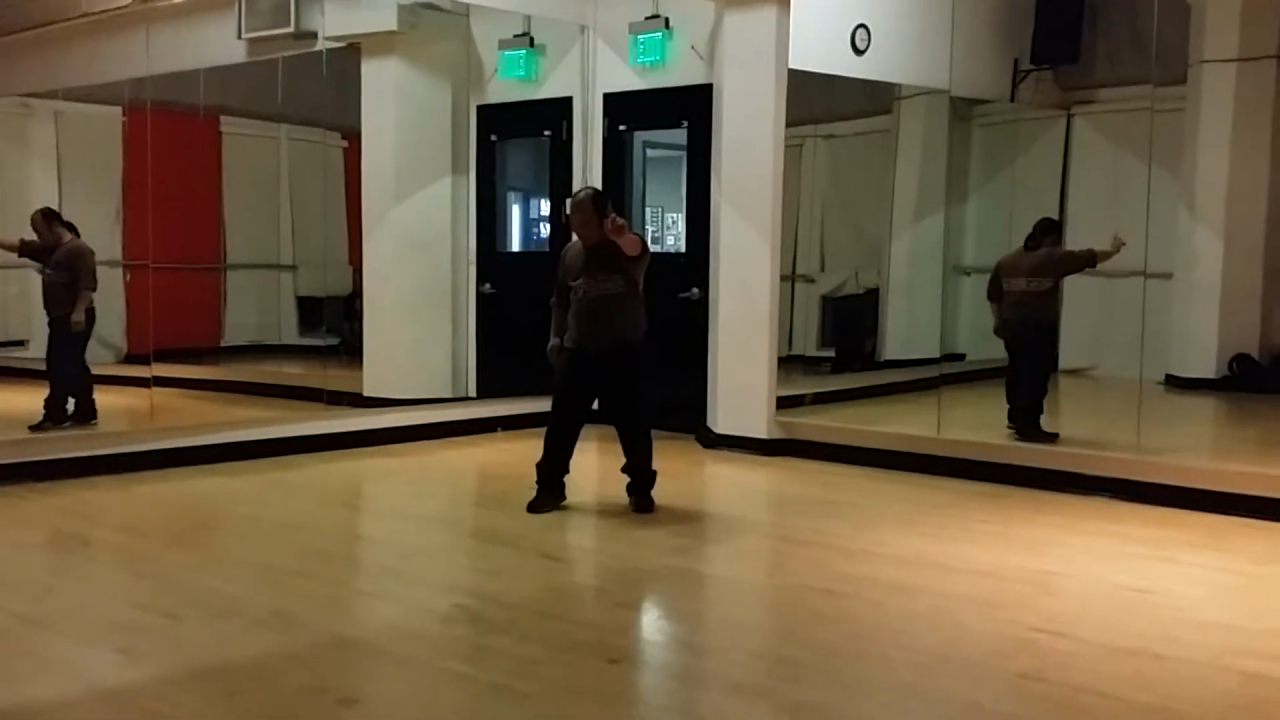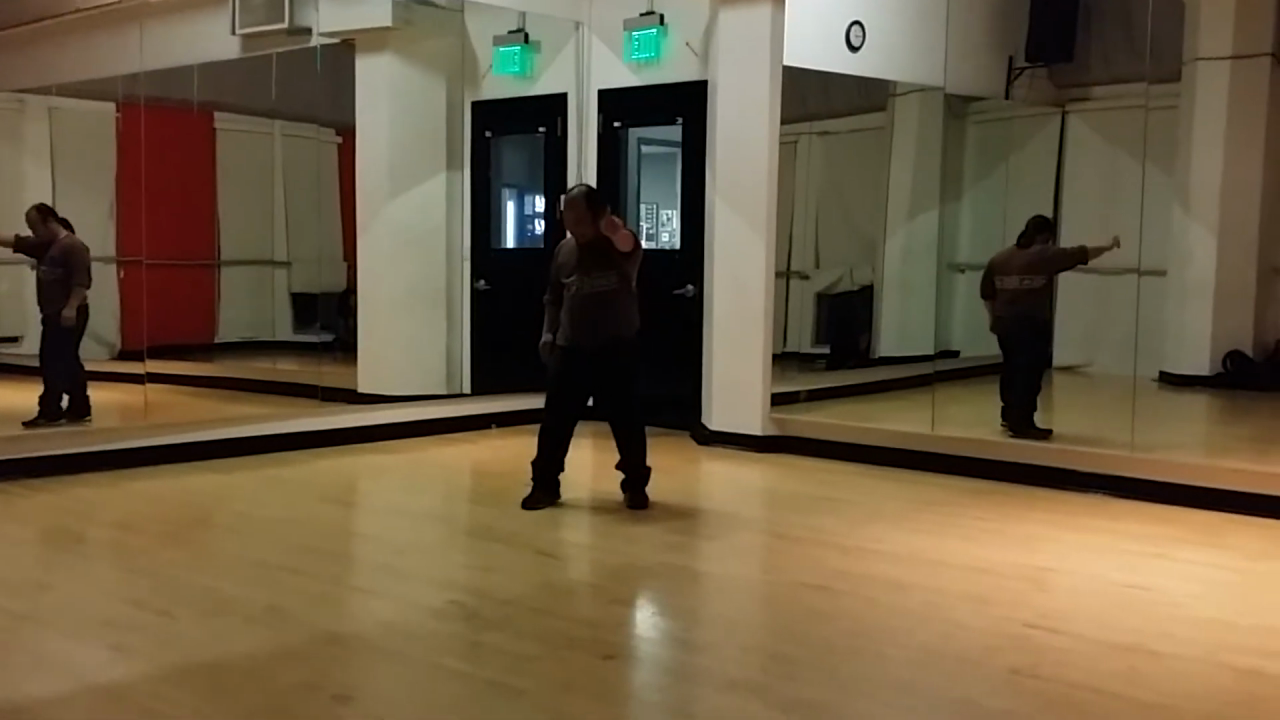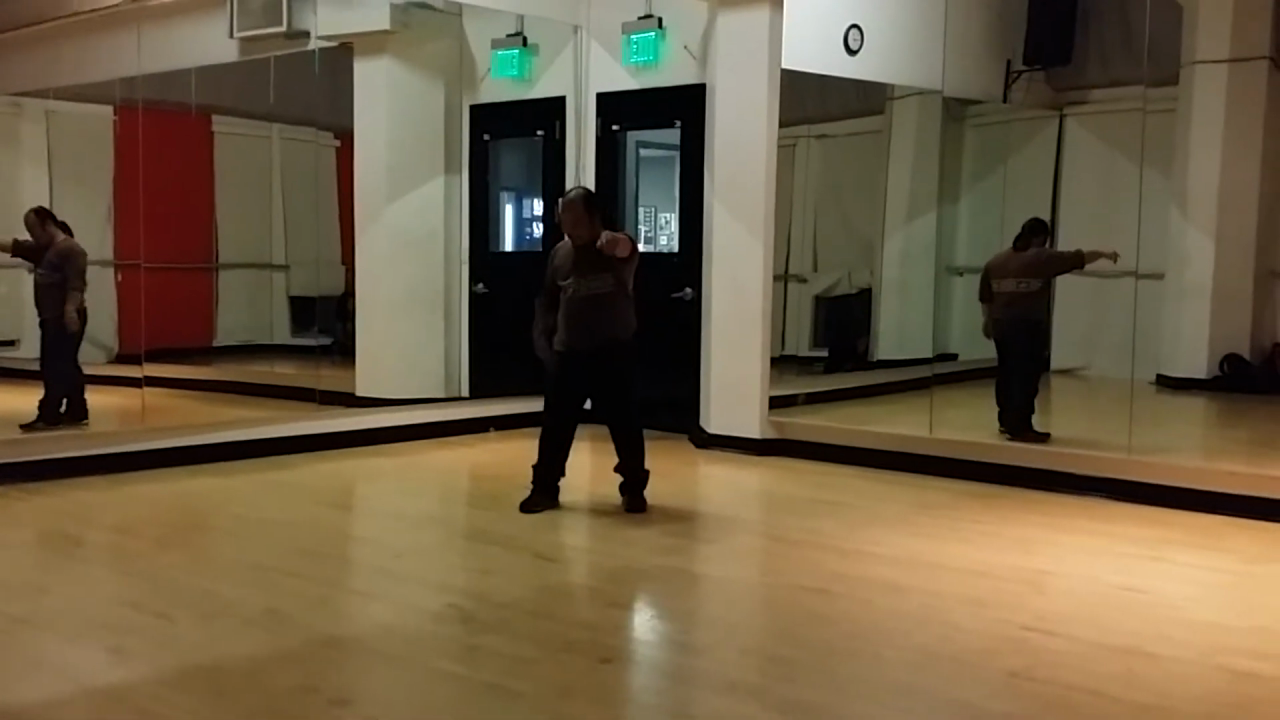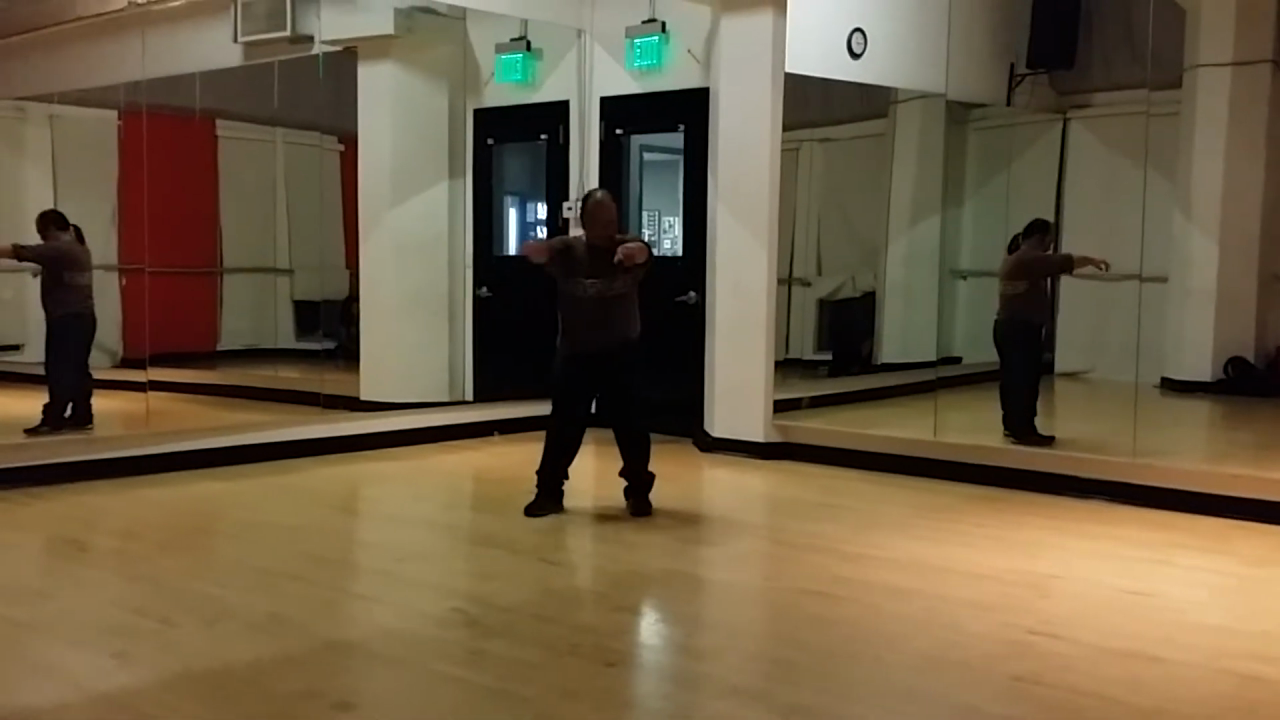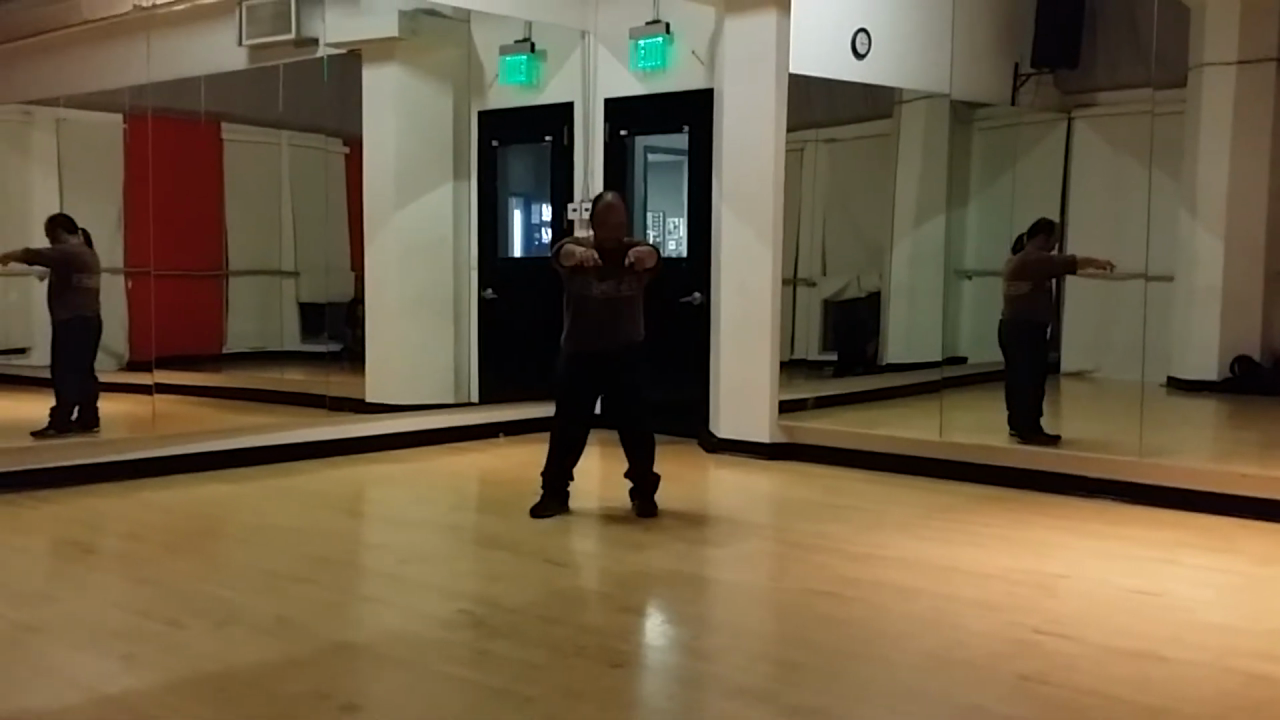
dt=0.4s
person 1, frame 1
left shoulder: (626, 249)
right shoulder: (570, 253)
left elbow: (636, 248)
right elbow: (561, 300)
left wrist: (621, 235)
right wrist: (556, 336)
left hip: (623, 352)
right hip: (578, 352)
left knee: (632, 423)
right knee: (562, 420)
left ankle: (641, 488)
right ankle: (550, 487)
person 1, frame 2
left shoulder: (618, 246)
right shoulder: (563, 250)
left elbow: (627, 243)
right elbow: (554, 297)
left wrist: (616, 231)
right wrist: (548, 333)
left hip: (616, 350)
right hip: (570, 349)
left knee: (626, 420)
right knee: (556, 418)
left ankle: (635, 485)
right ankle: (545, 485)
person 1, frame 3
left shoulder: (616, 250)
right shoulder: (559, 253)
left elbow: (625, 249)
right elbow: (547, 301)
left wrist: (613, 241)
right wrist: (542, 336)
left hip: (613, 352)
right hip: (567, 353)
left knee: (624, 423)
right knee: (555, 423)
left ankle: (634, 488)
right ankle: (544, 488)
person 1, frame 4
left shoulder: (629, 251)
right shoulder: (567, 249)
left elbow: (642, 253)
right elbow: (545, 255)
left wrist: (633, 250)
right wrist: (535, 250)
left hip: (622, 355)
right hip: (577, 355)
left knee: (630, 427)
right knee: (564, 425)
left ankle: (638, 492)
right ankle: (549, 491)
person 1, frame 5
left shoulder: (635, 252)
right shoulder: (575, 251)
left elbow: (652, 257)
right elbow: (562, 253)
left wrist: (642, 255)
right wrist: (578, 252)
left hip: (625, 356)
right hip: (579, 355)
left knee: (636, 427)
right knee: (567, 426)
left ankle: (644, 492)
right ankle: (554, 493)
person 2, frame 1
left shoulder: (1006, 261)
right shoulder: (1054, 258)
left elbow: (994, 295)
right elbow: (1089, 257)
left wrist: (998, 320)
right wrist: (1113, 250)
left hip: (1011, 325)
right hip: (1039, 327)
left knee: (1017, 372)
right knee: (1035, 376)
left ankle: (1016, 419)
right ankle: (1028, 427)
person 2, frame 2
left shoulder: (999, 258)
right shoulder: (1046, 255)
left elbow: (987, 293)
right elbow: (1081, 254)
left wrist: (993, 318)
right wrist: (1107, 247)
left hip: (1005, 322)
right hip: (1032, 325)
left knee: (1012, 370)
right knee: (1029, 373)
left ankle: (1010, 416)
right ankle: (1021, 424)
person 2, frame 3
left shoulder: (996, 261)
right shoulder: (1043, 258)
left elbow: (986, 296)
right elbow: (1077, 258)
left wrist: (988, 320)
right wrist: (1104, 254)
left hip: (1002, 326)
right hip: (1029, 327)
left knee: (1007, 373)
right knee: (1026, 376)
left ankle: (1007, 421)
right ankle: (1019, 428)
person 2, frame 4
left shoulder: (1012, 259)
right shoulder: (1032, 259)
right elbow: (1067, 261)
right wrist: (1093, 261)
left hip: (1005, 326)
right hip: (1024, 329)
left knee: (1011, 377)
right knee: (1026, 379)
left ankle: (1012, 425)
right ankle: (1023, 431)
person 2, frame 5
left shoulder: (1016, 260)
right shoulder: (1036, 260)
left elbow: (1060, 265)
right elbow: (1071, 263)
right wrist: (1098, 262)
left hip: (1011, 327)
right hip: (1028, 329)
left knee: (1017, 377)
right knee: (1032, 379)
left ankle: (1017, 424)
right ankle: (1029, 430)
person 3, frame 1
left shoulder: (79, 249)
right shoulder: (49, 249)
left elbow: (88, 284)
right elbow: (22, 247)
left wrist: (79, 311)
left hip: (75, 319)
right hip: (60, 318)
left knee: (60, 365)
right knee: (73, 365)
left ankle: (56, 415)
right ankle: (85, 412)
person 3, frame 2
left shoulder: (73, 246)
right shoulder: (44, 245)
left elbow: (81, 281)
left wrist: (71, 307)
left hip: (67, 315)
right hip: (54, 314)
left knee: (52, 361)
right knee: (67, 361)
left ankle: (50, 412)
right ankle: (79, 409)
person 3, frame 3
left shoulder: (70, 250)
right shoulder: (44, 249)
left elbow: (76, 285)
left wrist: (70, 311)
left hip: (64, 319)
right hip: (53, 318)
left knee: (55, 366)
right knee: (66, 366)
left ankle: (49, 416)
right ankle: (77, 413)
person 3, frame 4
left shoulder: (59, 250)
right shoulder: (78, 248)
left elbow: (20, 252)
right elbow: (34, 252)
left hip: (67, 320)
right hip: (81, 319)
left knee: (59, 370)
right knee: (77, 369)
left ankle: (53, 420)
right ankle: (82, 417)
person 3, frame 5
left shoulder: (67, 252)
right shoulder: (88, 253)
left elbow: (31, 255)
right elbow: (42, 257)
left hip: (72, 323)
right hip: (89, 321)
left knee: (65, 373)
right knee: (83, 372)
left ankle: (60, 423)
right ankle: (88, 420)
